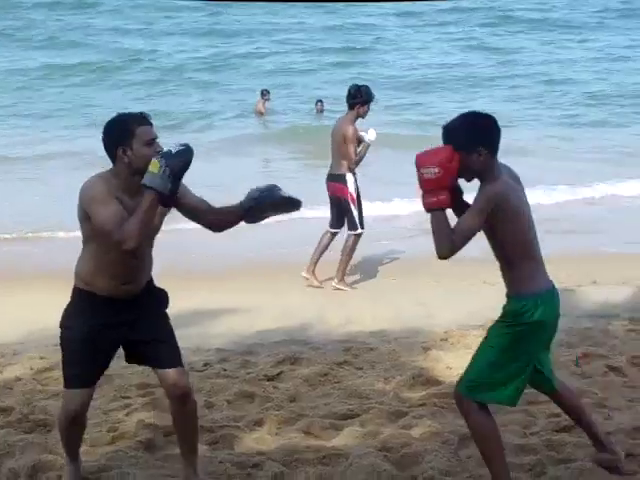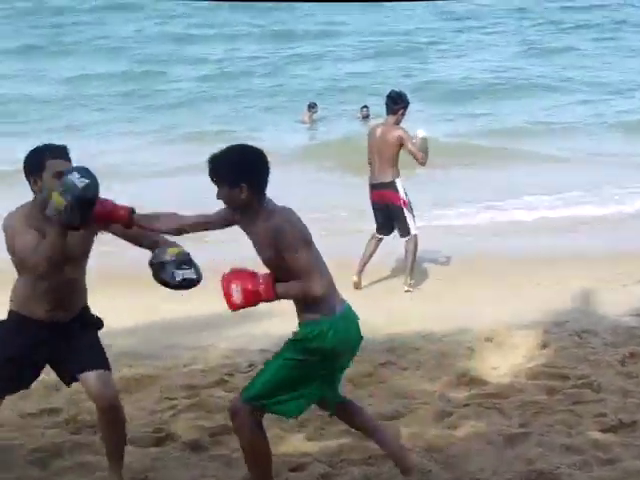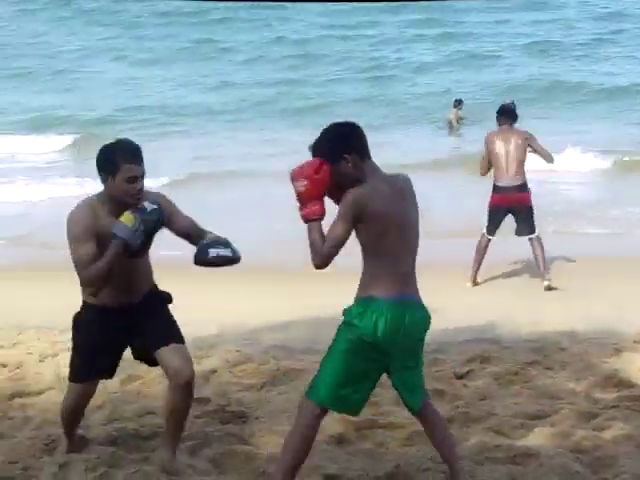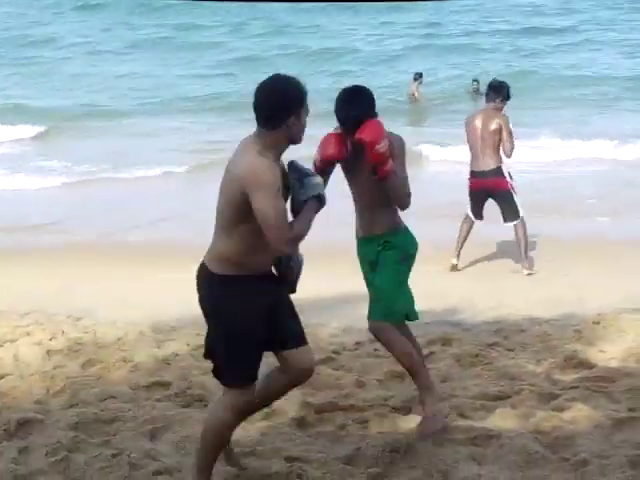
dt=0.7s
person 1, frame 1
left shoulder: (167, 184)
right shoulder: (97, 190)
left elbow: (214, 219)
right elbow: (129, 240)
left wrist: (251, 205)
right wrist: (155, 188)
left hip: (142, 300)
right hip: (92, 306)
left knee: (179, 387)
right knee: (76, 402)
person 1, frame 2
left shoulder: (93, 210)
left elbow: (144, 234)
right elbow: (41, 268)
left wrist: (167, 249)
right wrist: (62, 220)
left hip: (75, 323)
left knee: (107, 398)
person 1, frame 3
left shoulder: (152, 202)
right shoulder: (83, 217)
left elbow: (192, 231)
right elbow: (90, 283)
left wrist: (211, 242)
right wrist: (120, 241)
left hip: (146, 303)
right hip: (100, 314)
left knee: (184, 375)
right knee: (78, 396)
left ankle: (169, 454)
right ankle: (71, 439)
person 1, frame 4
left shoulder: (261, 151)
right shoulder: (258, 169)
right elbow: (282, 244)
right wrist: (312, 206)
left hip: (260, 278)
right hip: (226, 286)
left knee: (302, 365)
right knee: (237, 397)
left ankle: (224, 428)
person 2, frame 1
left shoulder: (494, 190)
right shoulder: (502, 175)
left elbow: (446, 249)
right elbow: (481, 218)
left wrist: (434, 199)
right wrist: (449, 189)
left hip: (528, 307)
right hip: (543, 299)
left knee: (468, 397)
right knee: (543, 381)
right ankle: (604, 446)
person 2, frame 2
left shoulder: (277, 227)
right shoulder: (248, 212)
left elbow: (317, 288)
right elbow: (183, 223)
left wrist: (265, 289)
left hip: (327, 333)
right hip: (342, 325)
left knee: (243, 410)
right knee: (327, 398)
right ankle: (395, 451)
person 2, frame 3
left shoulder: (359, 197)
right shoulder: (404, 183)
left elbow: (321, 259)
left wrist: (310, 207)
left hip: (371, 314)
right hip: (412, 313)
left knee: (312, 406)
right knee: (421, 405)
person 2, frame 4
left shoulder: (393, 143)
right shoulder: (342, 142)
left elbow: (403, 201)
left wrist: (383, 162)
right wrist: (322, 163)
left hip: (394, 241)
right hip: (366, 243)
left knee: (381, 324)
right knee: (393, 320)
left ankle: (430, 403)
right ankle: (425, 385)
person 3, frame 1
left shoulder: (340, 123)
right shoulder: (350, 129)
right elbow: (353, 163)
left wrist: (360, 140)
right wrist: (368, 142)
left hip: (331, 179)
right hip: (344, 181)
left knee: (334, 229)
right knee: (355, 230)
left ankle: (310, 270)
right ankle: (339, 279)
person 3, frame 2
left shoulder: (372, 130)
right shoulder: (399, 132)
right elbow: (422, 160)
right wrist: (423, 139)
left hip: (374, 188)
right hip: (392, 187)
left knee: (379, 233)
right knee: (411, 235)
left ankle: (358, 274)
right ankle: (408, 281)
person 3, frame 3
left shoulder: (490, 137)
right shoulder: (524, 135)
left elbow: (483, 171)
right elbow: (549, 158)
right wrist: (531, 149)
left hip: (499, 192)
right hip: (520, 191)
left knee: (487, 235)
right knee: (533, 236)
left ankle: (473, 277)
right ankle: (546, 278)
person 3, frame 4
left shoulder: (470, 119)
right shoulder: (501, 119)
right elbow: (508, 152)
right wrist: (510, 136)
left hip: (475, 176)
right hip: (496, 175)
left knee: (471, 217)
right knee: (517, 219)
left ankle: (456, 257)
right ankle: (525, 264)
